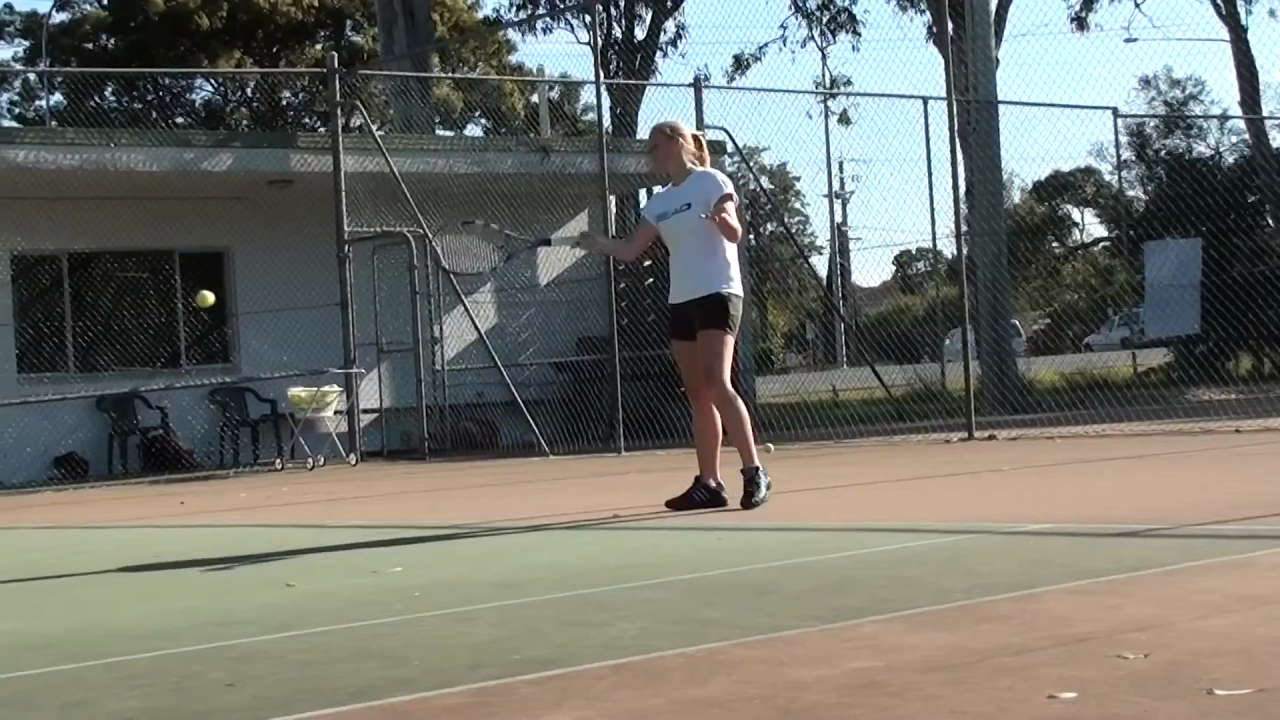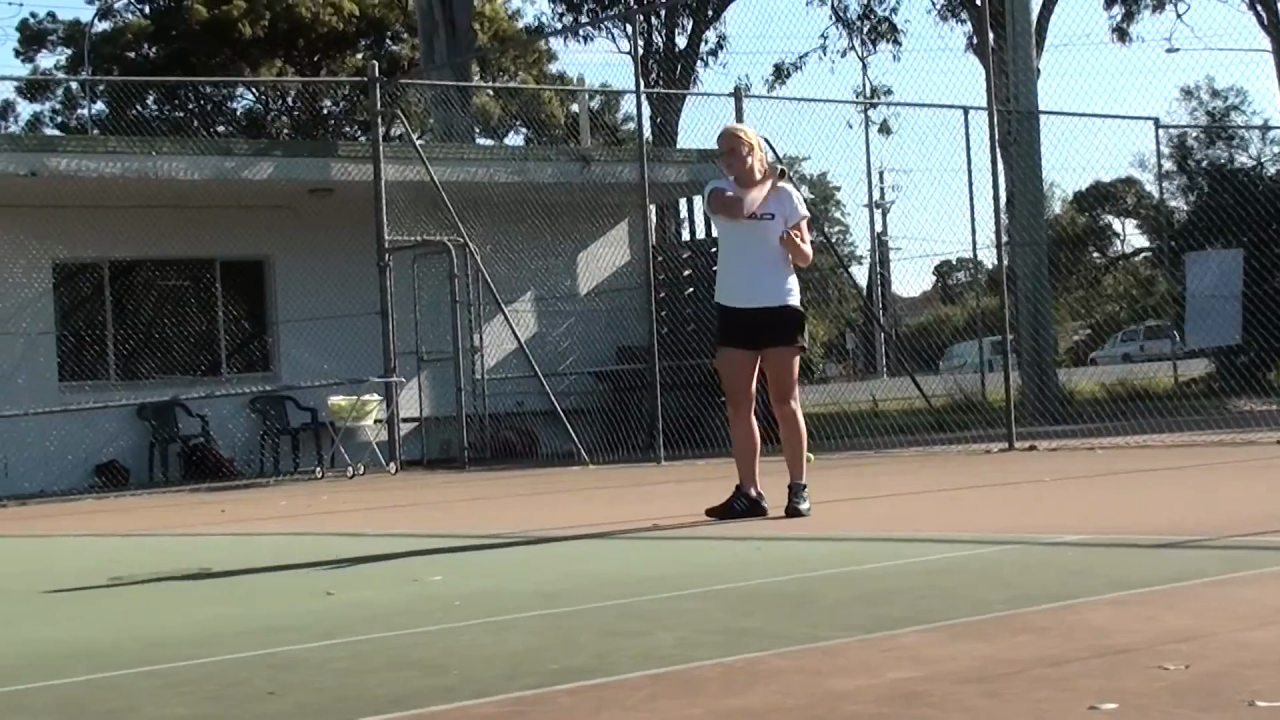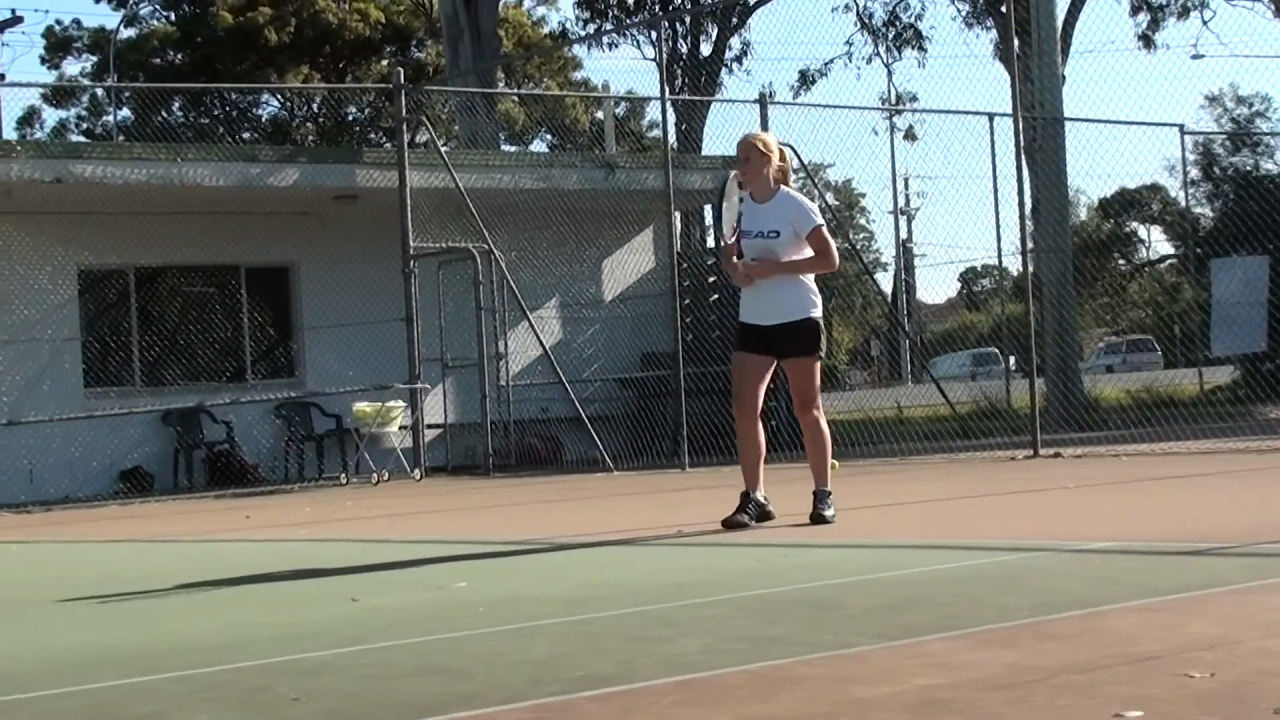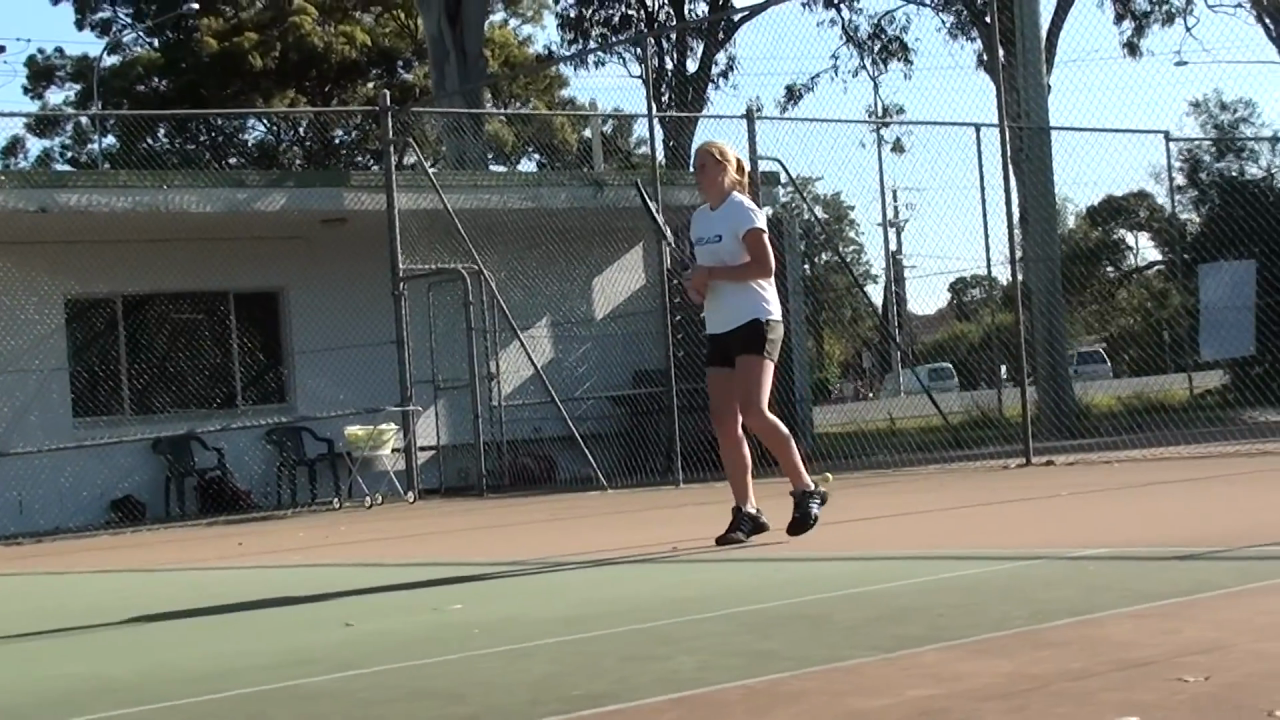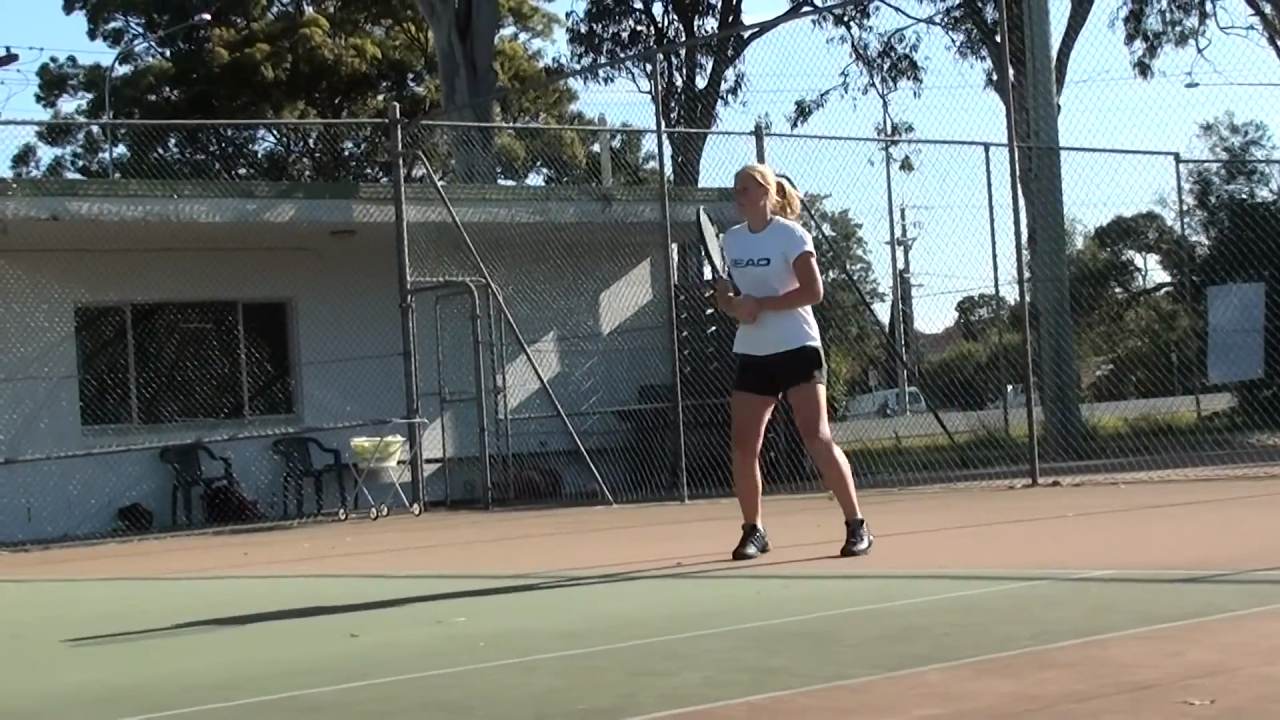
dt=0.5s
person 1, frame 1
left shoulder: (712, 181)
right shoulder: (659, 203)
left elbow: (734, 232)
right elbow: (630, 250)
left wrist: (724, 220)
right wrist: (598, 242)
left hip: (717, 296)
right hip: (682, 303)
left knee: (717, 385)
right knee: (698, 395)
left ankle: (754, 472)
right ankle: (708, 483)
person 1, frame 2
left shoulder: (787, 195)
right shoulder: (717, 191)
left elbow: (805, 256)
right elbow: (740, 206)
left wrist: (795, 244)
right wrist: (766, 180)
left hip: (779, 307)
right hip: (733, 309)
left knee: (784, 402)
right knee: (740, 406)
left ankle: (798, 488)
right ankle: (749, 494)
person 1, frame 3
left shoulder: (797, 205)
right shoulder: (738, 208)
left elbow: (830, 260)
left wrist: (776, 267)
right wrist: (737, 271)
left hip: (798, 319)
right hip: (753, 322)
left knee: (807, 409)
right knee: (744, 409)
left ankle: (823, 495)
right ankle: (754, 499)
person 1, frame 4
left shoulder: (743, 211)
right shoulder: (698, 220)
left elbow: (764, 266)
left wrist: (710, 273)
right wrist: (695, 285)
left hip: (756, 323)
right hip: (720, 329)
left knee: (753, 410)
right knee: (723, 422)
left ankle: (806, 491)
right ankle: (747, 513)
person 1, frame 5
left shoulder: (791, 235)
right shoulder: (731, 240)
left elbow: (813, 290)
right elbow: (723, 293)
left wrist: (761, 304)
right wrist: (736, 308)
left hip: (797, 349)
right hip: (752, 354)
left knee: (818, 438)
right knee: (743, 448)
left ankle: (856, 525)
right ankle: (753, 530)
